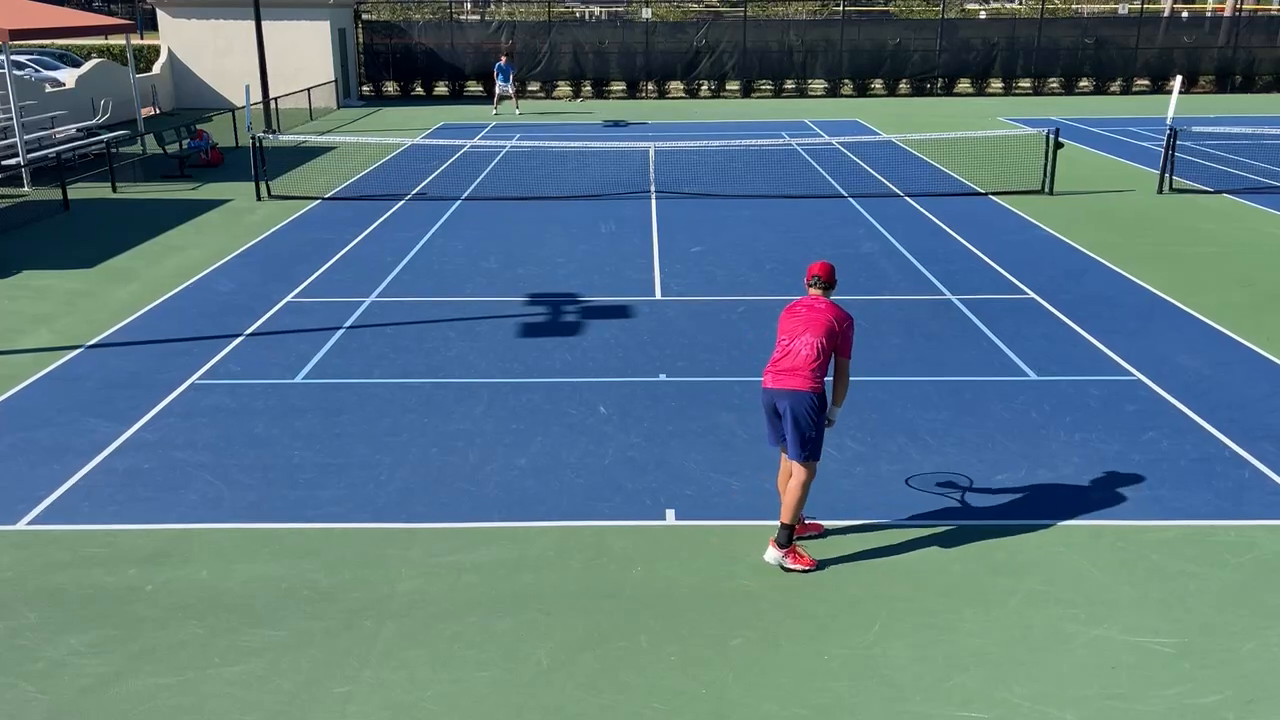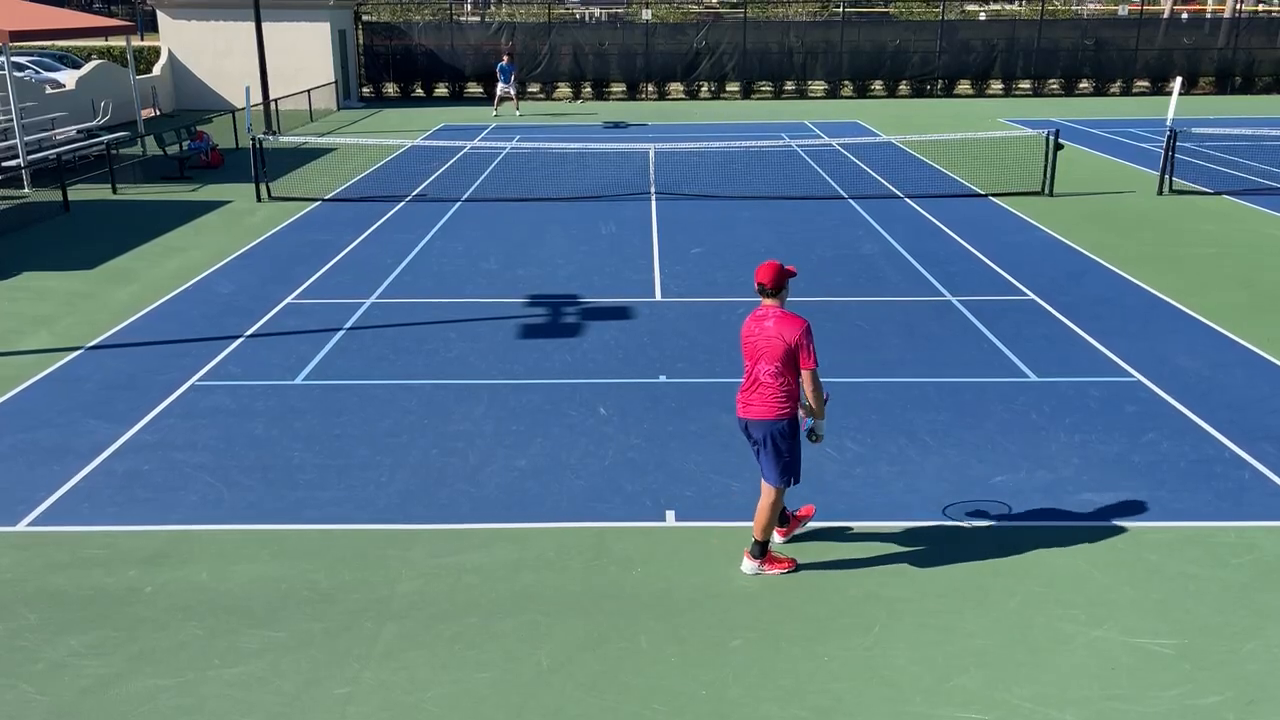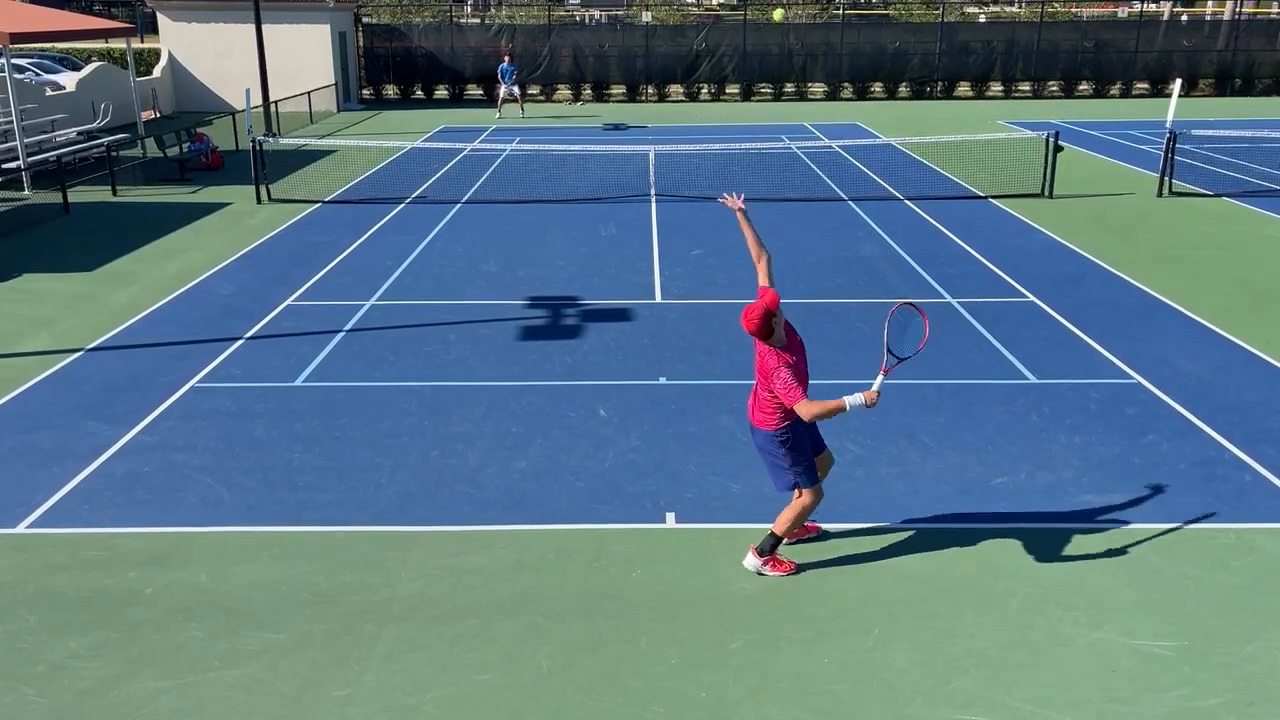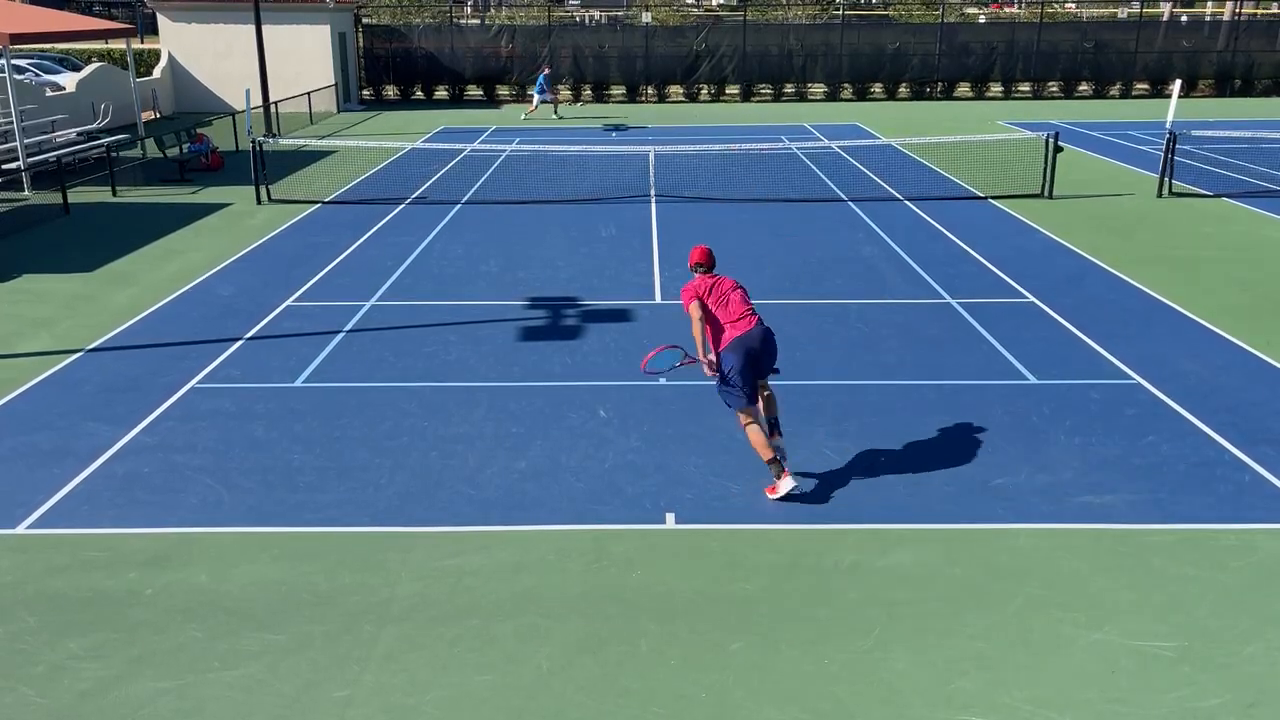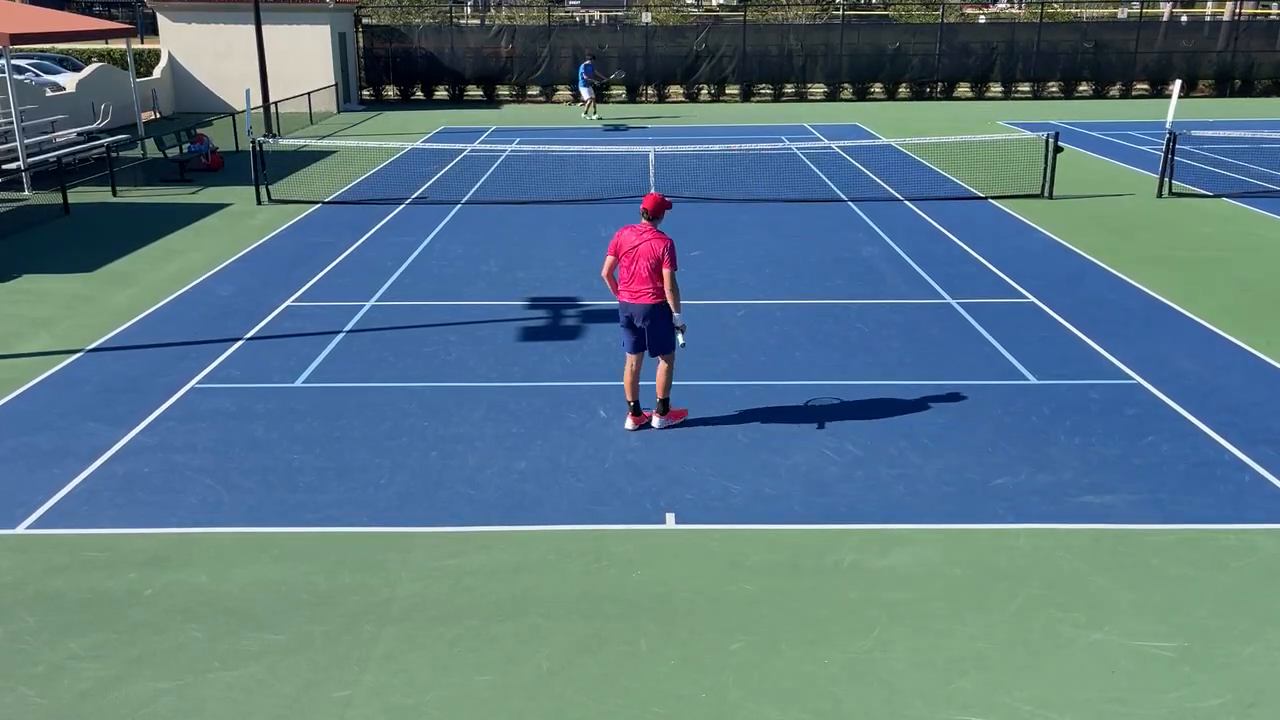
dt=1s
person 1, frame 1
left shoulder: (790, 310)
right shoulder: (842, 318)
right elbow: (841, 371)
right wrist: (834, 411)
left hip: (771, 386)
right hip: (803, 392)
left knee: (789, 457)
right knee: (804, 470)
left ankle: (793, 523)
right ankle: (781, 545)
person 1, frame 2
left shoulder: (749, 323)
right shoulder: (798, 327)
right elbow: (811, 384)
left wrist: (799, 405)
right wrist: (819, 421)
left hip: (746, 411)
right hip: (775, 417)
left knee: (771, 474)
right knee: (773, 487)
left ankle: (783, 523)
right ankle: (756, 557)
person 1, frame 3
left shoulder: (764, 317)
right shoulder: (779, 365)
left elbow: (761, 260)
right elbow: (807, 411)
left wrist: (741, 216)
right wrist: (856, 400)
left hip: (783, 419)
right hip: (777, 429)
left knee: (823, 462)
right knee: (810, 495)
left ankle: (792, 528)
right ankle: (761, 554)
person 1, frame 4
left shoulder: (692, 287)
right shoulder: (734, 283)
left elbow: (699, 318)
left wrist: (703, 355)
left hip: (733, 349)
right hip: (763, 336)
left knee: (748, 418)
right knee: (761, 387)
left ankle: (781, 475)
right ankle: (775, 435)
person 1, frame 5
left shoulder: (622, 234)
right shoulder: (664, 242)
left elbow: (606, 273)
right elbow: (669, 286)
right wrist: (677, 316)
left hip: (626, 306)
right hip: (653, 307)
left knee: (632, 361)
right knee: (666, 359)
left ankle: (634, 415)
right ankle: (661, 413)
